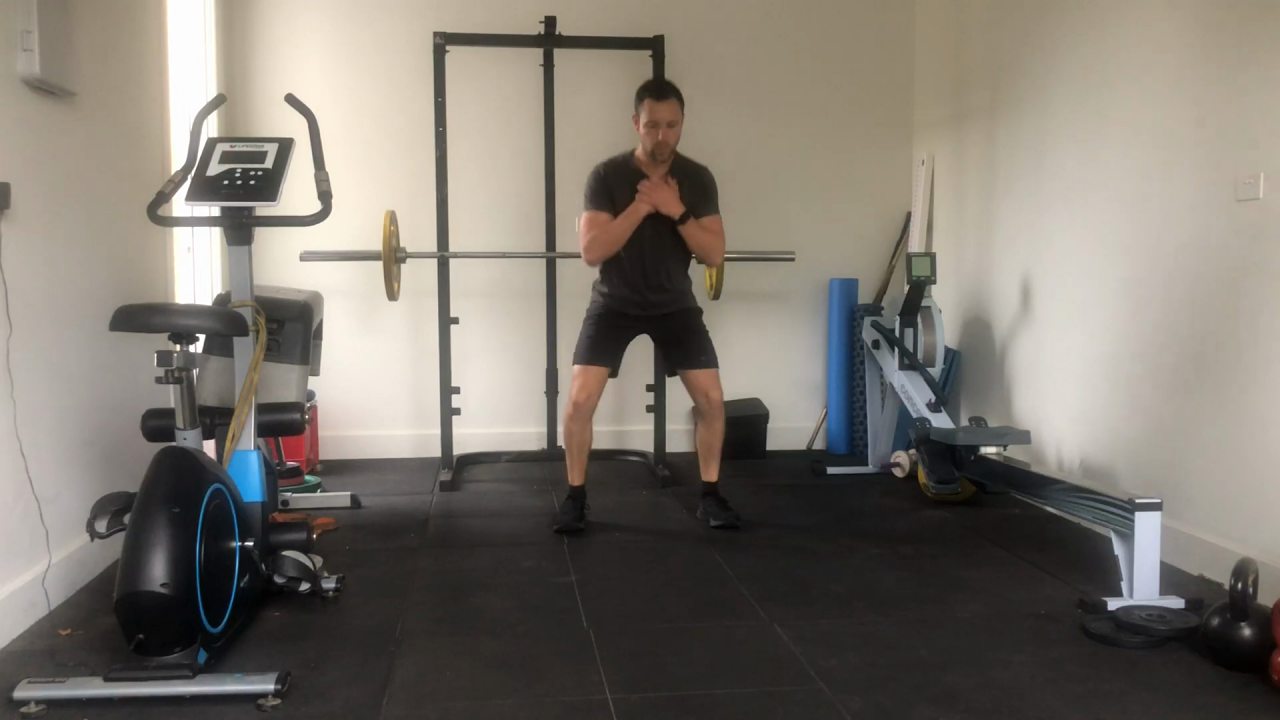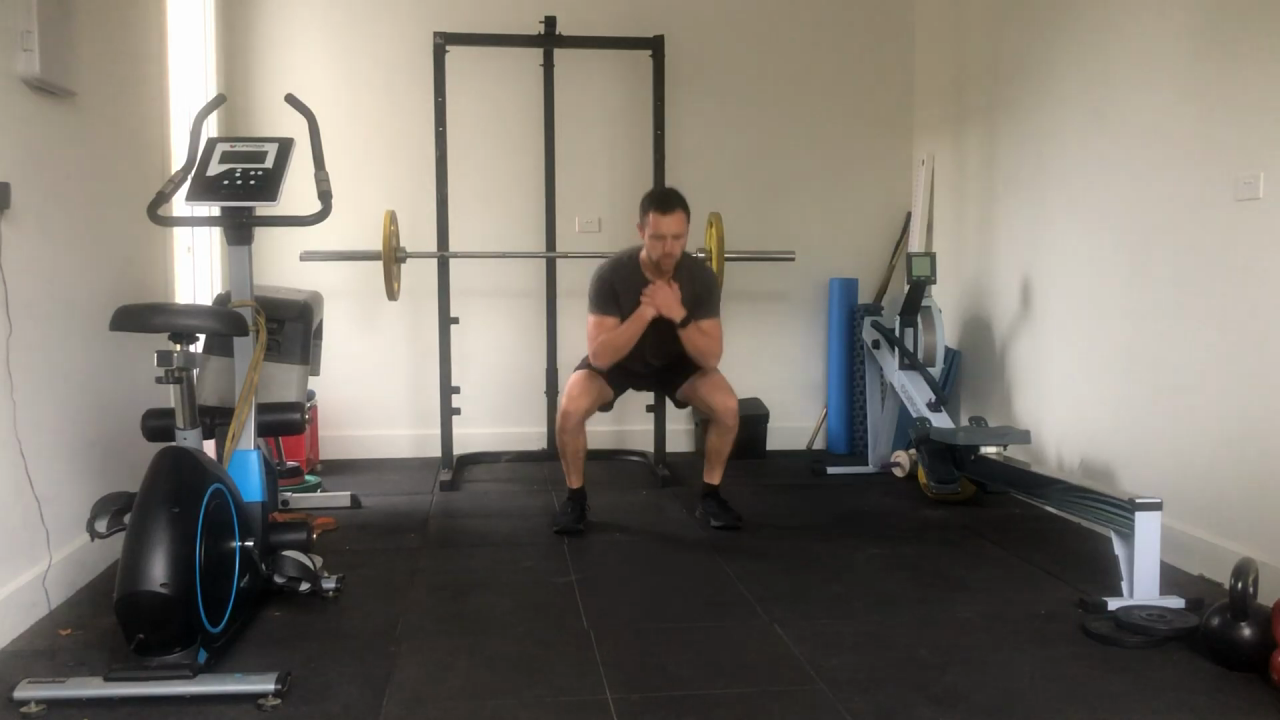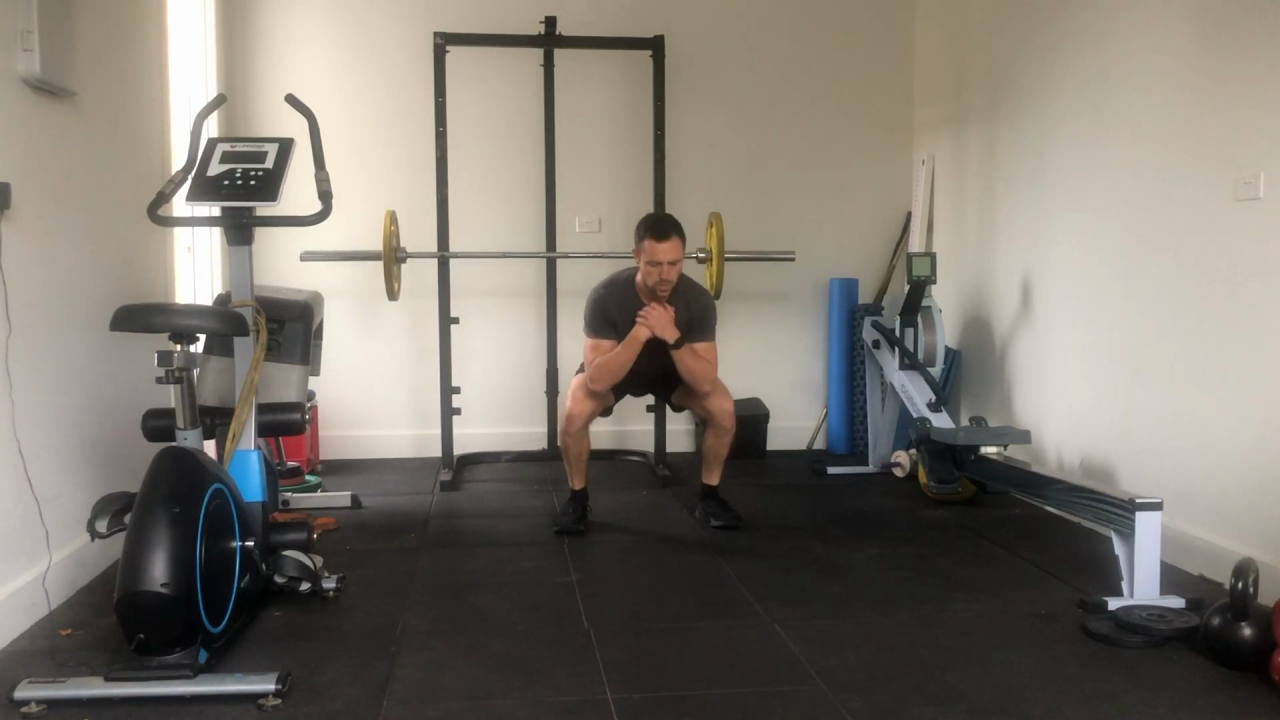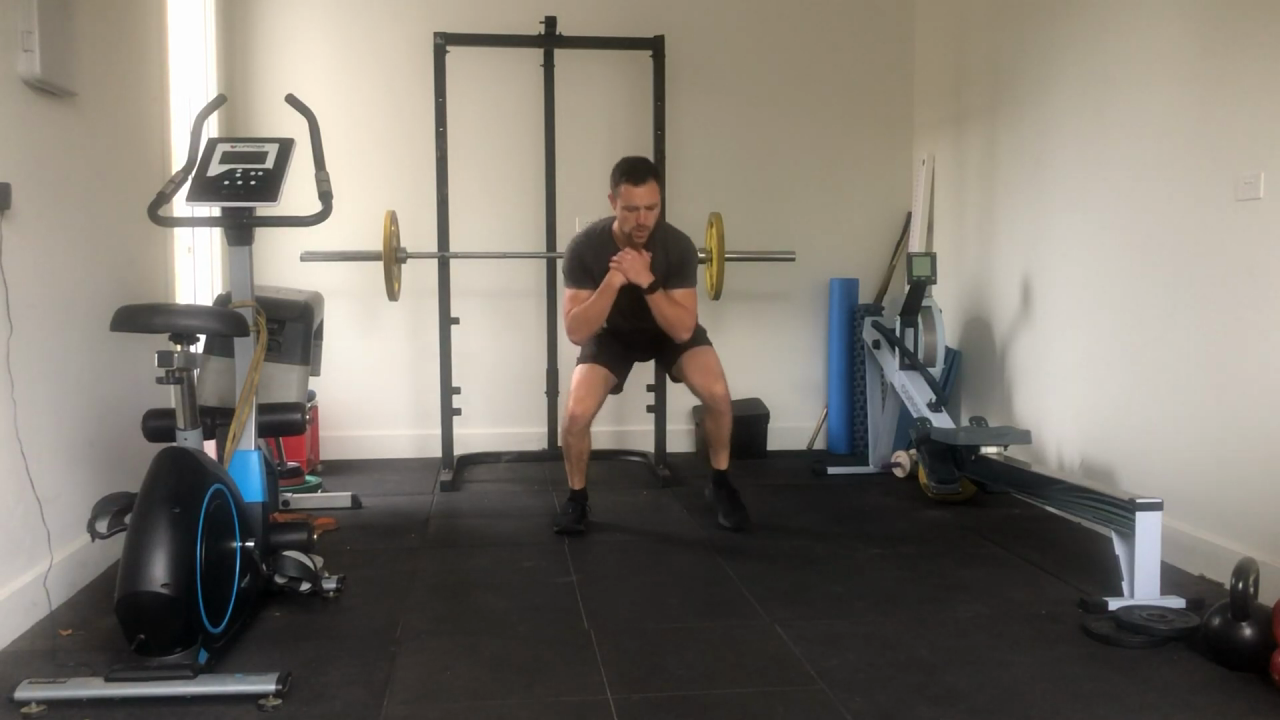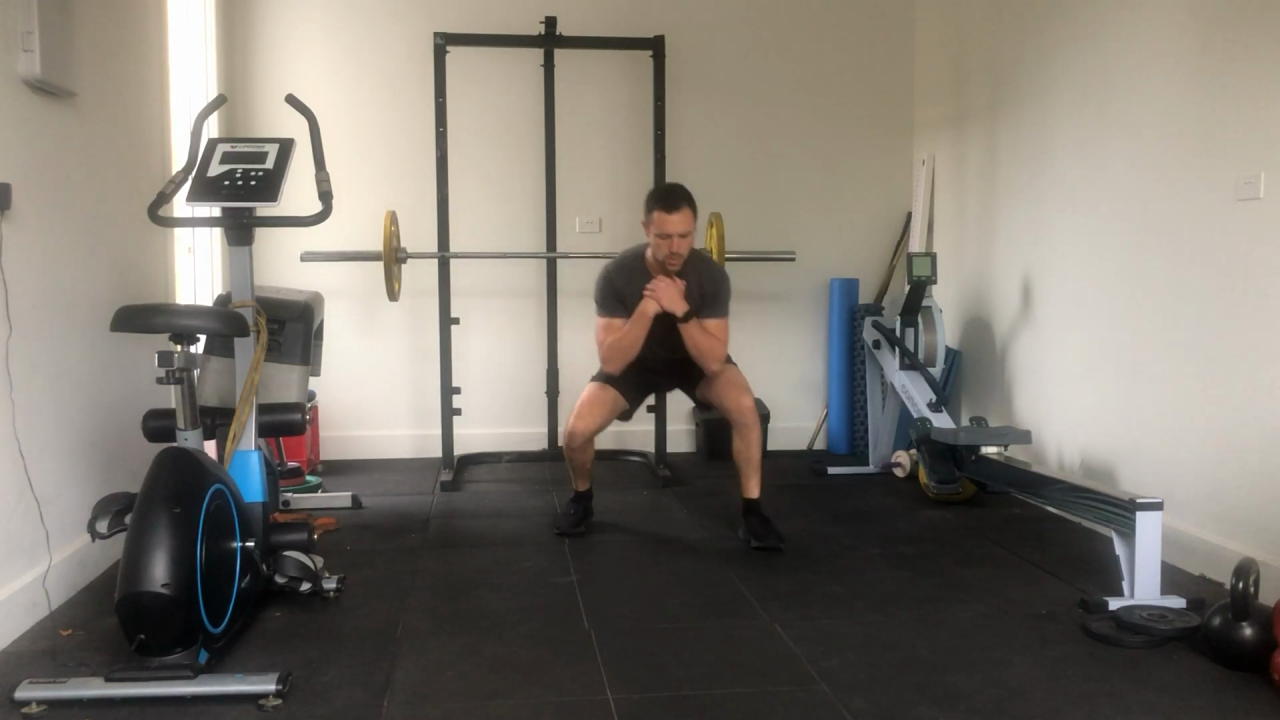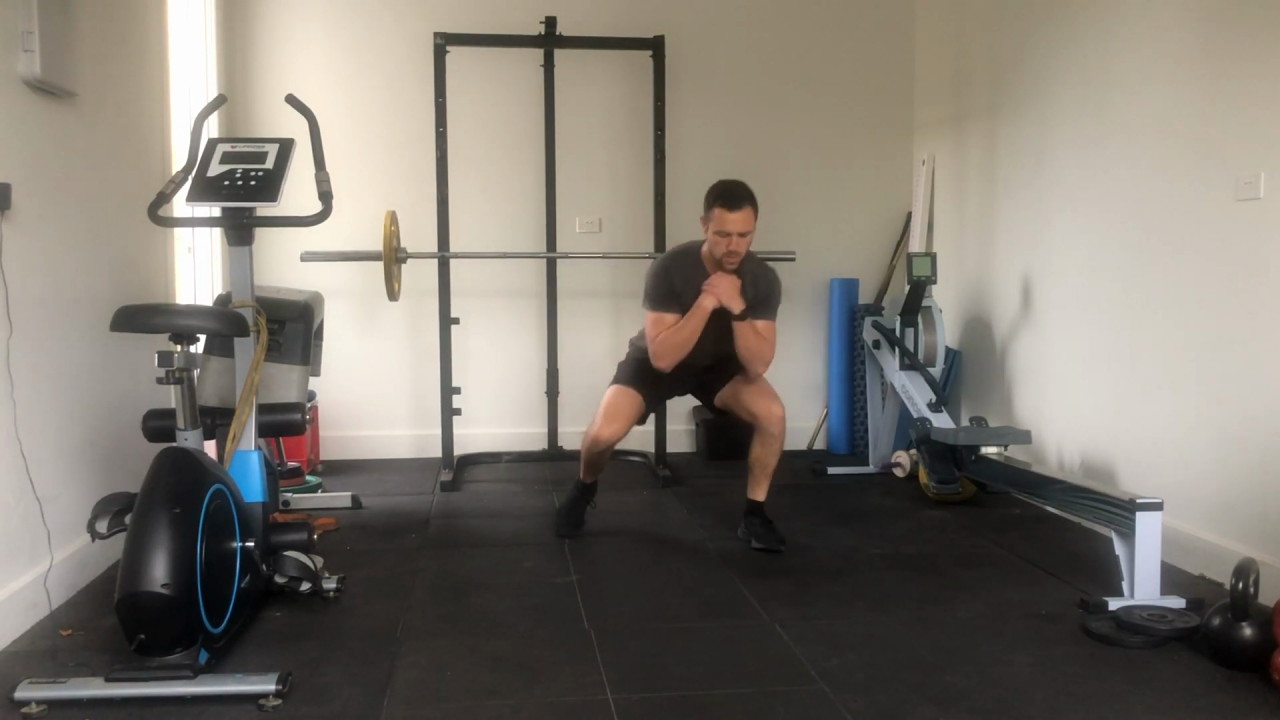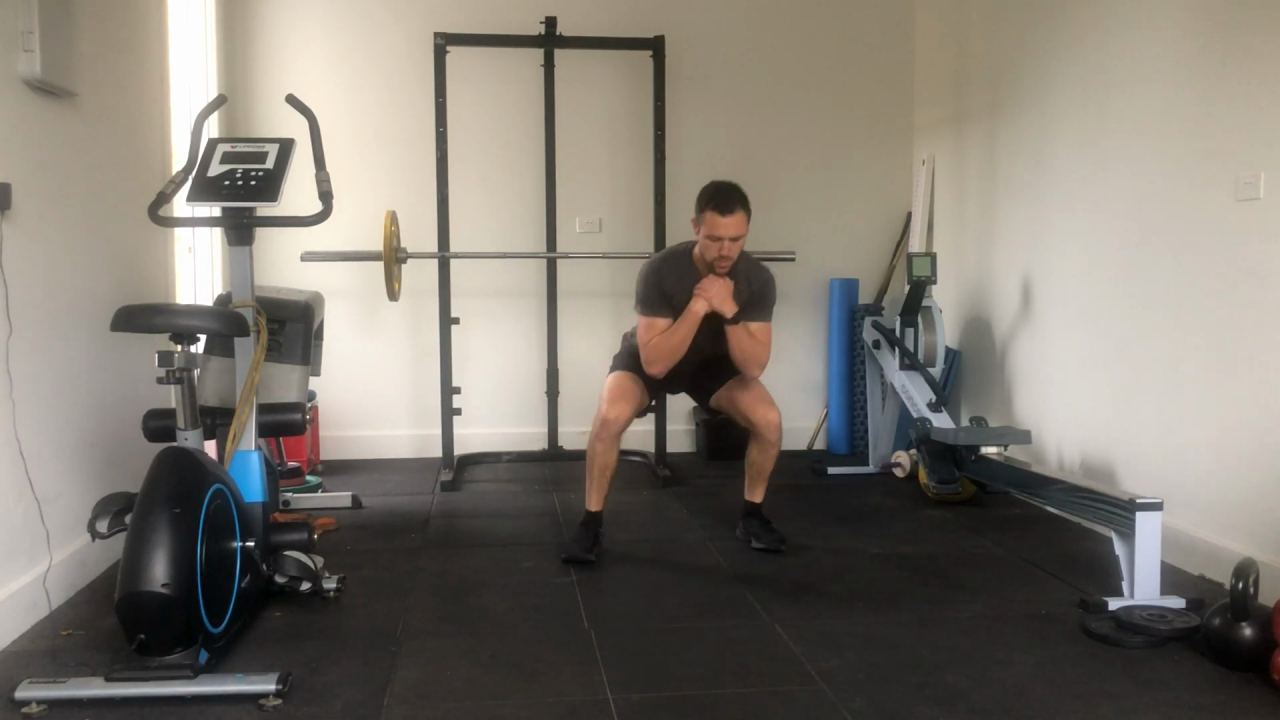
dt=0.3s
person 1, frame 1
left shoulder: (698, 178)
right shoulder: (607, 175)
left elbow: (714, 255)
right elbow: (591, 251)
left wrist: (677, 212)
right wrist: (640, 205)
left hip: (675, 305)
right hip: (615, 302)
left knee: (710, 397)
right knee: (580, 399)
left ankle: (710, 495)
right ankle: (575, 496)
person 1, frame 2
left shoulder: (701, 278)
right shoulder: (611, 275)
left elbow: (711, 357)
right elbow: (599, 357)
left wrist: (680, 316)
right wrist: (645, 313)
left hip: (675, 361)
right hip: (618, 360)
left knee: (727, 408)
right knee: (570, 408)
left ankle: (710, 495)
right ankle: (576, 497)
person 1, frame 3
left shoulder: (697, 299)
right shoulder: (606, 297)
left elbow: (706, 383)
right elbow: (597, 380)
left wrist: (672, 337)
right wrist: (638, 334)
left hip: (671, 369)
right hip: (614, 365)
left knee: (723, 410)
right knee: (574, 414)
left ankle: (710, 496)
right ankle: (577, 498)
person 1, frame 4
left shoulder: (678, 245)
right shoulder: (584, 247)
left elbow: (684, 330)
right elbow: (576, 333)
left wrist: (647, 282)
right wrist: (612, 280)
left hip: (668, 327)
right hip: (612, 332)
left knee: (716, 393)
right knee: (577, 413)
left ankle: (720, 482)
right ankle: (577, 498)
person 1, frame 5
left shoulder: (711, 276)
right shoulder: (617, 275)
left elbow: (714, 361)
right elbow: (610, 362)
left wrist: (683, 309)
right wrist: (647, 307)
left hip: (692, 358)
right hip: (635, 361)
left knee: (743, 405)
right knee: (577, 431)
left ankle: (752, 512)
right ankle: (581, 500)
person 1, frame 6
left shoulder: (764, 279)
right shoulder: (669, 269)
left elbow: (758, 366)
right elbow: (662, 359)
left wrist: (738, 307)
right wrist: (705, 304)
left hip: (716, 363)
right hip: (656, 359)
left knee: (772, 415)
right knee: (602, 435)
left ankle: (754, 514)
right ankle: (585, 487)
person 1, frame 7
left shoulder: (758, 279)
right shoulder: (661, 271)
left elbow: (755, 366)
right elbow: (655, 364)
left wrist: (731, 310)
right wrist: (695, 308)
left hip: (713, 360)
right hip: (646, 355)
left knee: (768, 421)
right knee: (611, 417)
left ankle: (752, 515)
right ankle: (591, 522)
